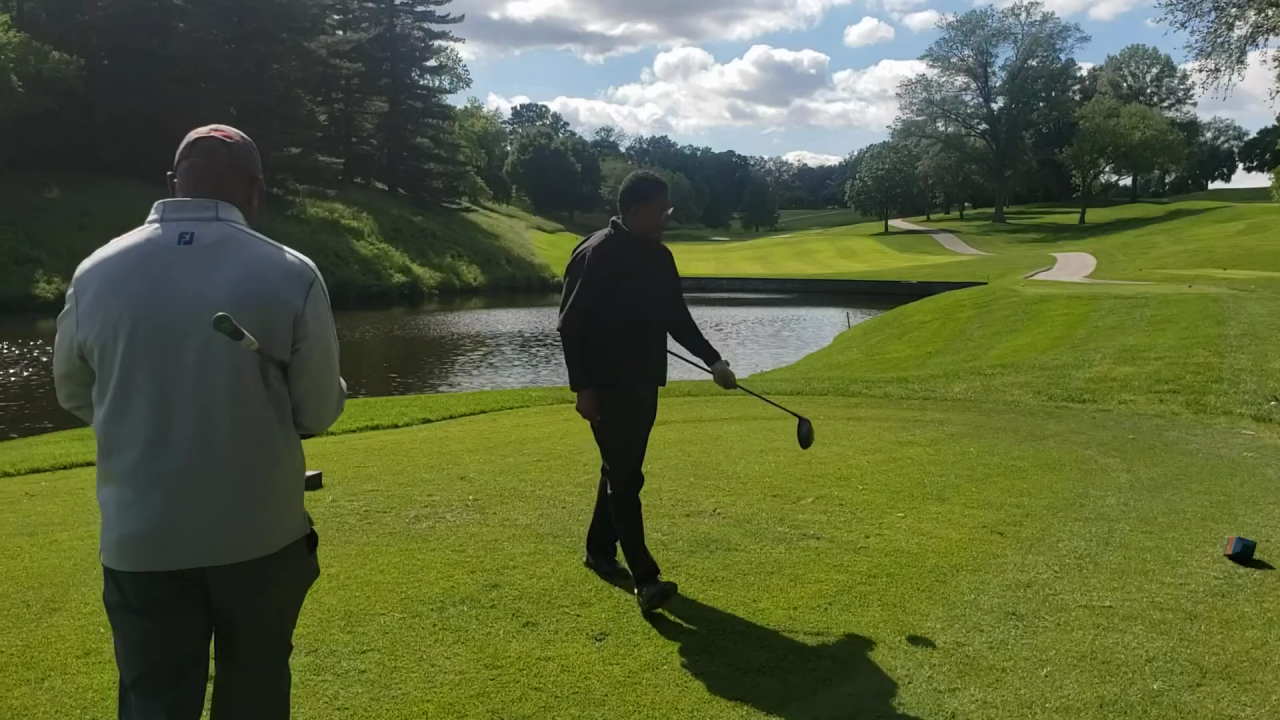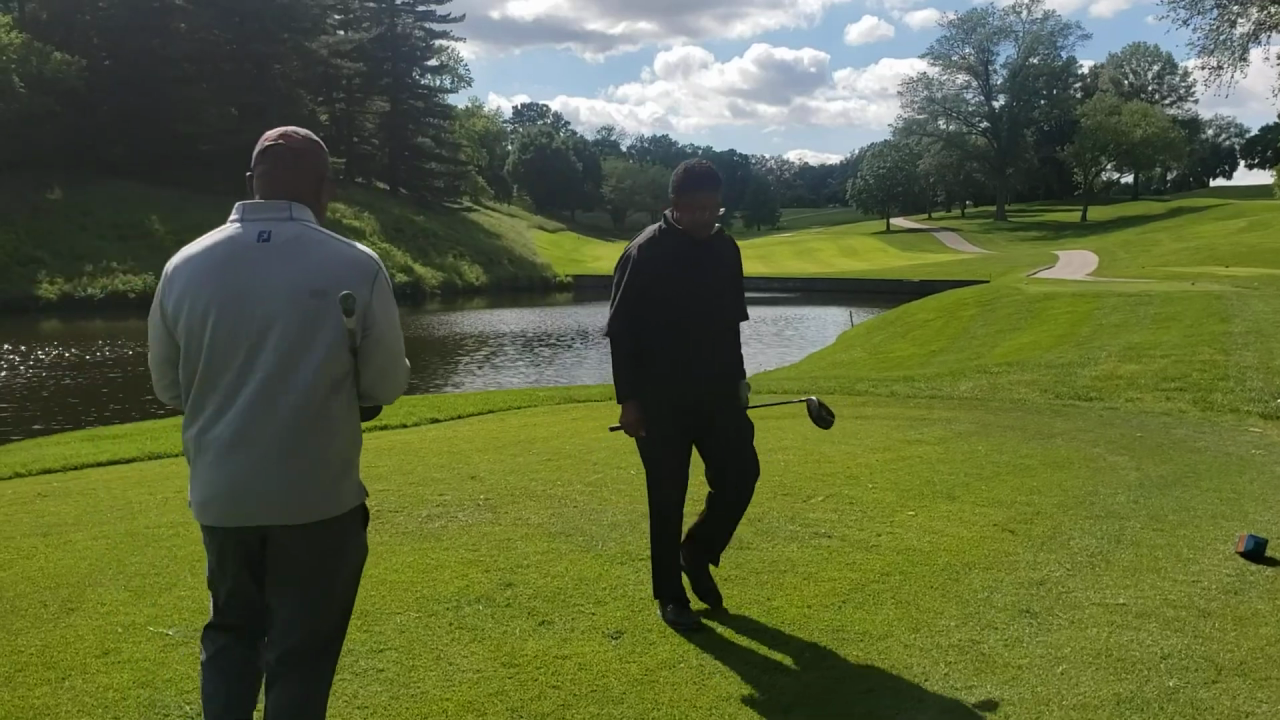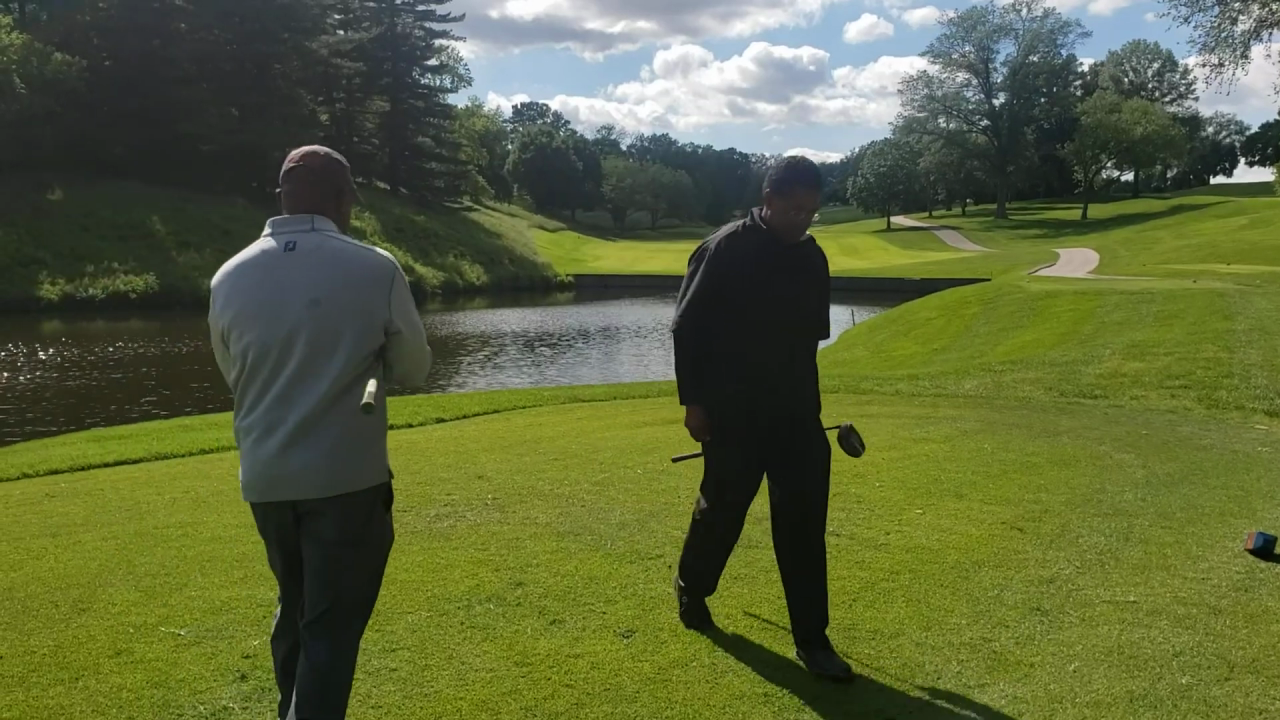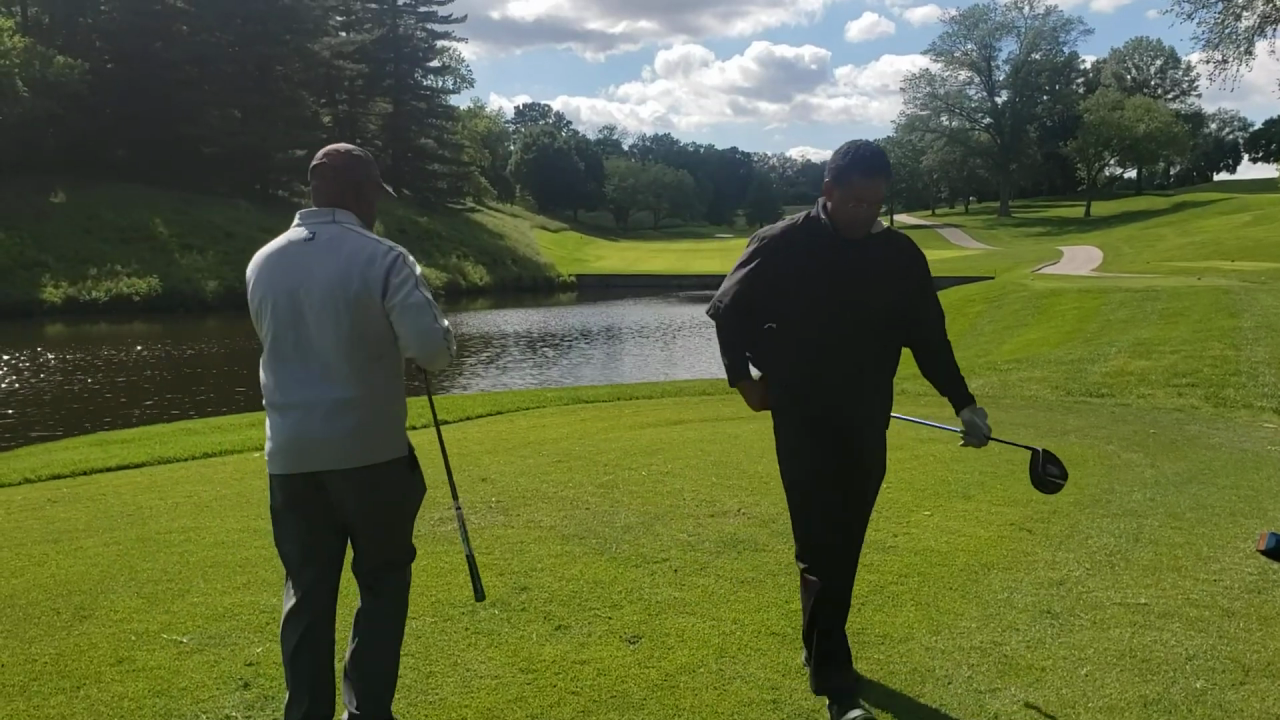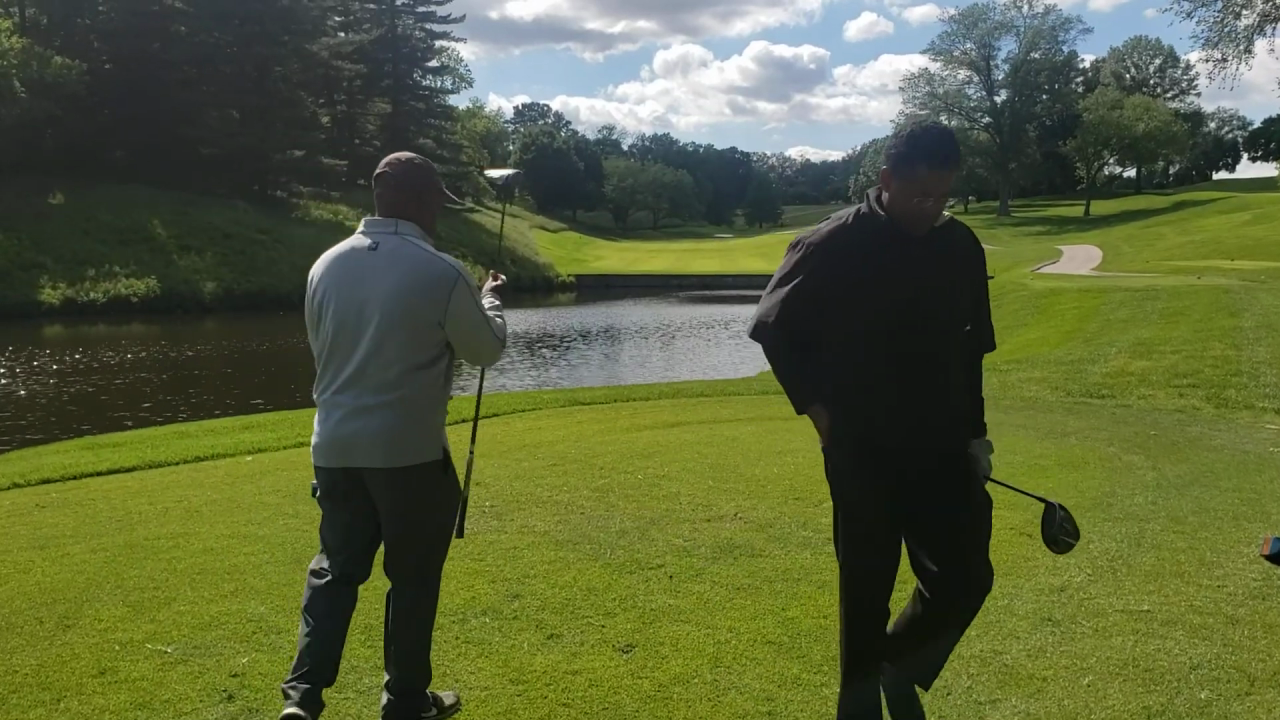
dt=0.4s
person 1, frame 1
left shoulder: (98, 273)
right shoulder: (290, 274)
left elbow: (76, 396)
right elbow: (319, 411)
left hip: (141, 537)
right hip: (260, 529)
person 1, frame 2
left shoulder: (185, 266)
right shoulder: (354, 267)
left elbow: (171, 389)
right elbow: (384, 385)
left hip: (222, 495)
right hip: (318, 497)
left knee: (232, 637)
right knee: (301, 655)
person 1, frame 3
left shoulder: (231, 278)
right shoulder: (375, 270)
left elbow: (235, 375)
right elbow: (413, 368)
left hip: (267, 476)
right hip: (348, 477)
left knee: (297, 608)
right knee: (333, 628)
person 1, frame 4
left shoulder: (264, 262)
right shoulder: (383, 259)
right elbow: (433, 351)
right wrist: (438, 328)
left hip: (291, 455)
right hip: (370, 452)
left knee: (307, 593)
right knee: (383, 579)
person 1, frame 5
left shoulder: (326, 265)
right shoulder: (443, 274)
right elbow: (486, 349)
right wrist: (491, 299)
left hip: (335, 447)
right hip: (410, 451)
left knee: (335, 570)
right knee: (412, 576)
person 2, frame 1
left shoulder: (658, 255)
right shoulder: (595, 255)
left elbow: (677, 317)
right elbow: (572, 327)
left wrist: (712, 360)
right wrist: (583, 387)
left hip: (645, 382)
right hip: (609, 385)
left knee: (621, 468)
right knee: (625, 475)
left ankle: (600, 550)
right ankle: (644, 578)
person 2, frame 2
left shoulder: (726, 248)
right shoulder: (645, 254)
right elbow: (622, 333)
left wrist: (738, 376)
right wrist: (629, 399)
left hip: (718, 392)
right hip: (663, 398)
left knee: (740, 478)
right knee: (667, 496)
left ankle: (695, 555)
right ankle: (670, 596)
person 2, frame 3
left shoulder: (812, 258)
right shoulder: (724, 251)
right elbow: (688, 331)
left wrist: (810, 402)
right wrist: (694, 402)
left hip: (797, 412)
right hip: (734, 412)
left knee: (805, 523)
right knee: (721, 509)
left ankle: (811, 639)
right ankle: (692, 588)
person 2, frame 4
left shoulder: (899, 254)
right shoulder: (782, 246)
left elbow: (928, 335)
right elbow: (728, 310)
left wrist: (963, 403)
right wrist: (744, 378)
left hip: (865, 424)
right hip: (803, 422)
left knee: (844, 544)
right knee: (822, 547)
left ankle: (822, 650)
person 2, frame 5
left shoulder: (962, 247)
right shoulder: (831, 247)
left elbow: (971, 347)
right elbow: (776, 328)
left wrist: (976, 429)
right wrist: (813, 403)
left hip: (946, 448)
right hip: (864, 450)
left knee: (966, 578)
right knee: (866, 587)
left ankle: (897, 670)
